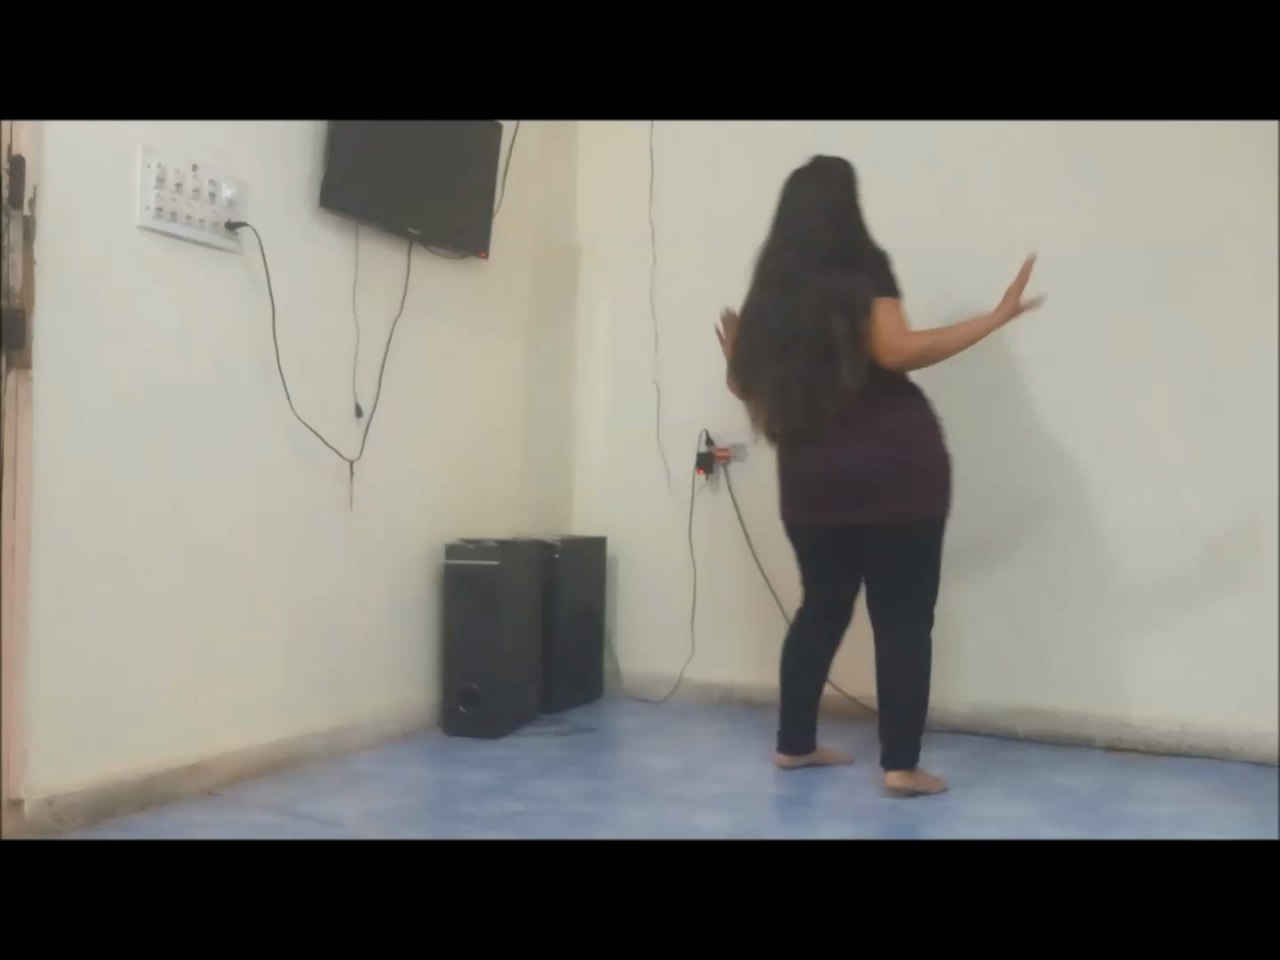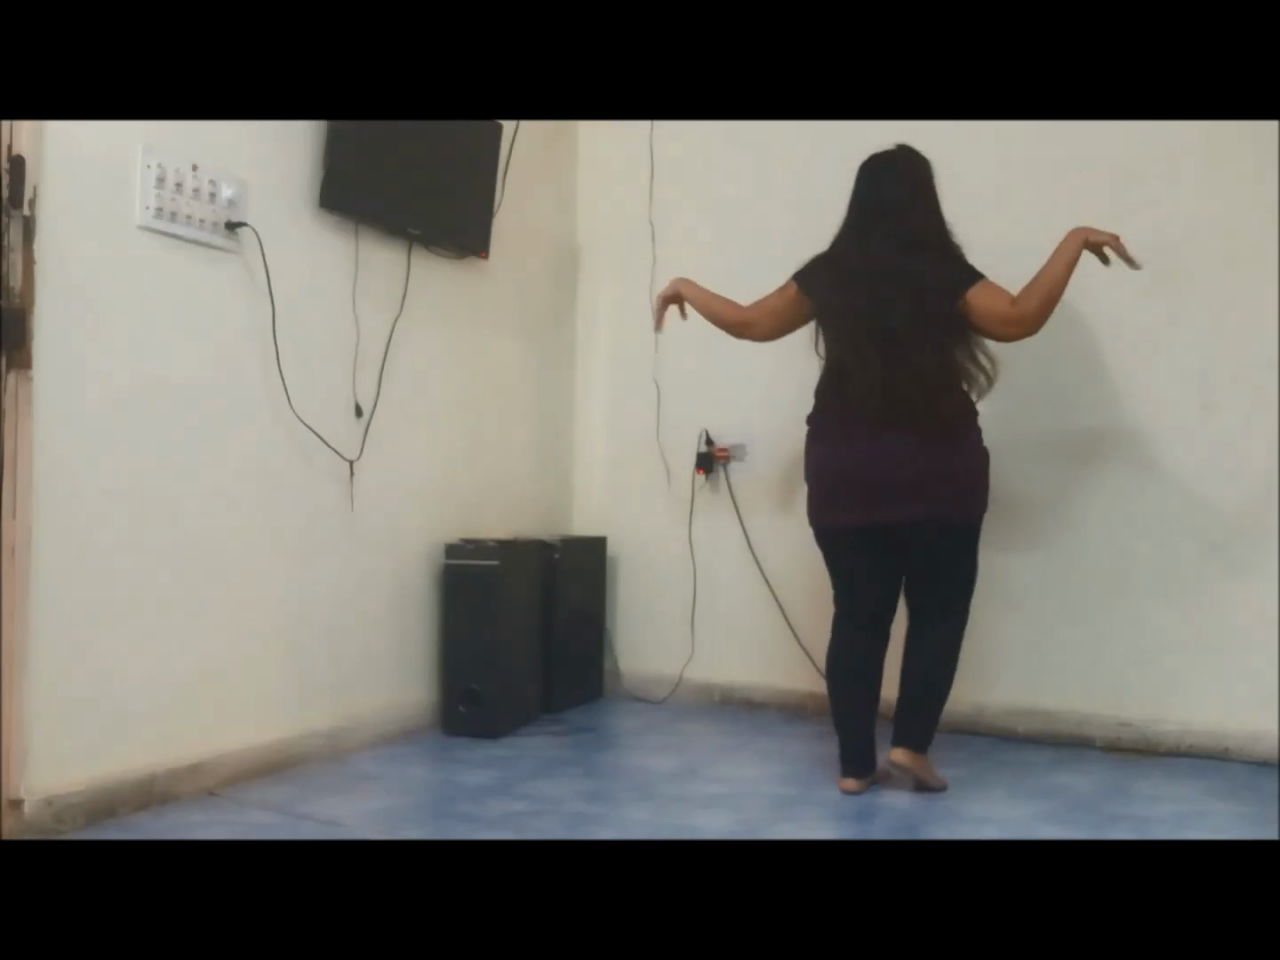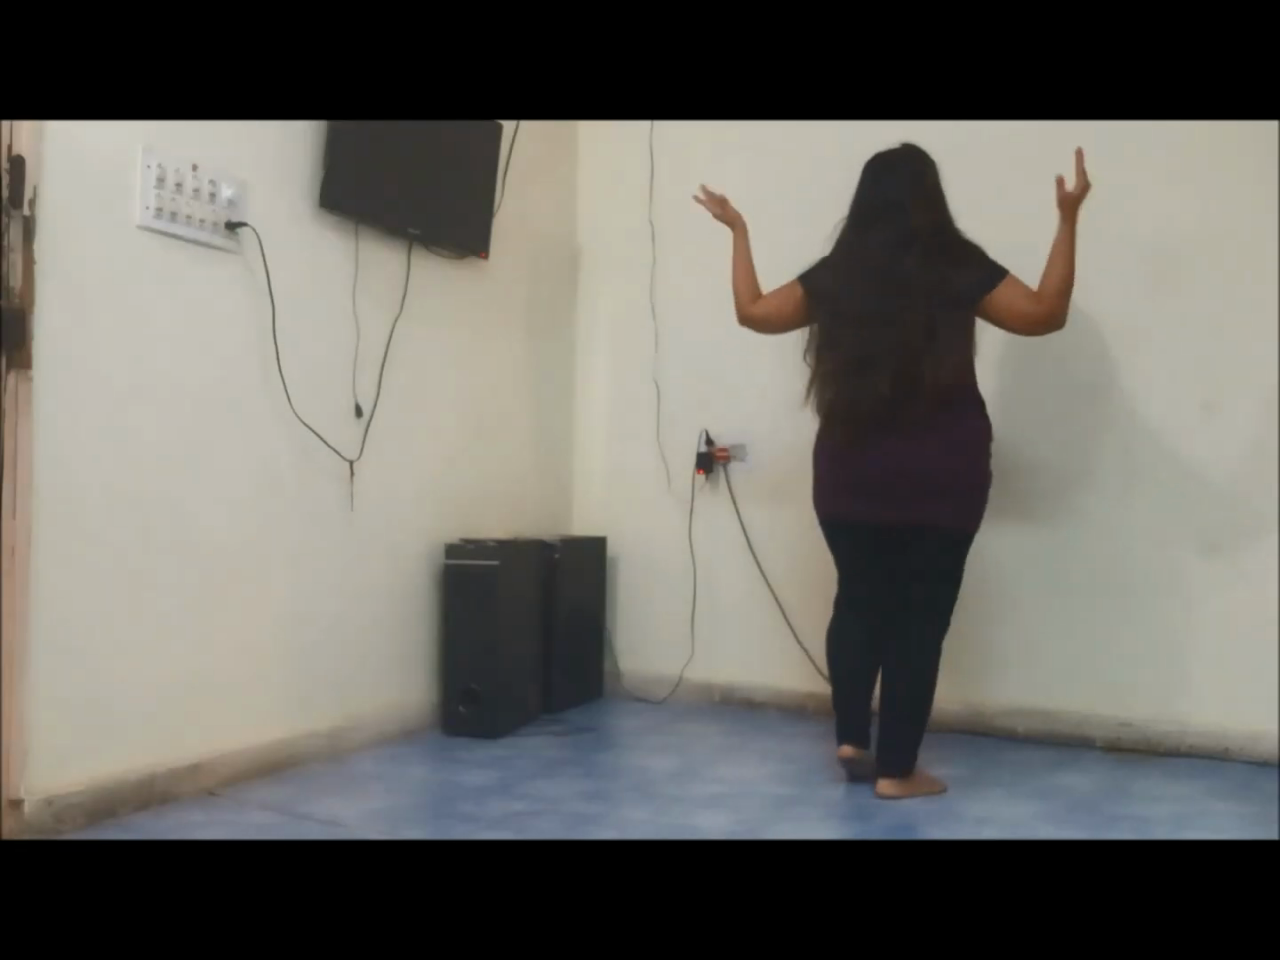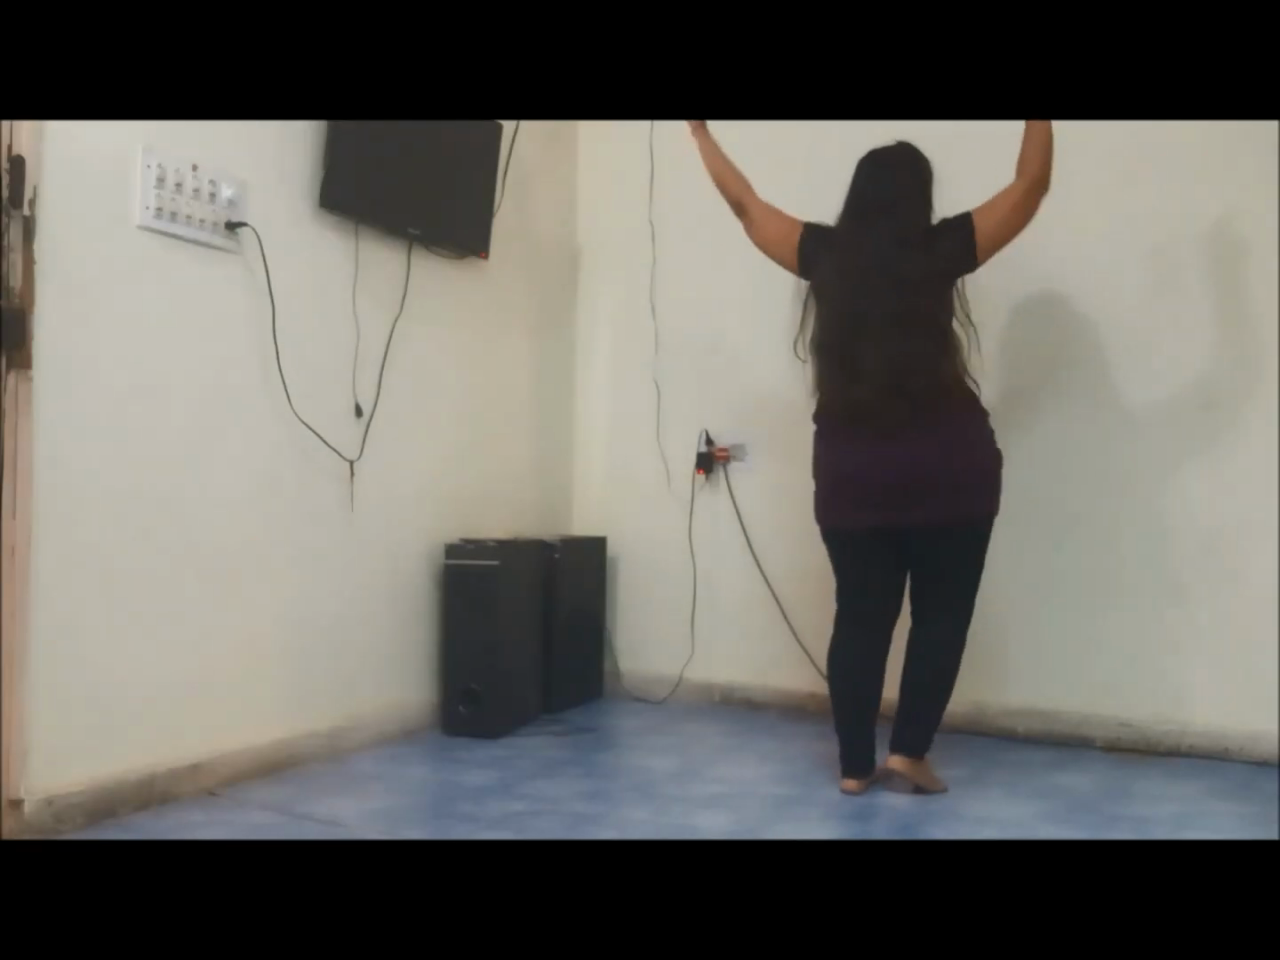
dt=0.7s
person 1, frame 1
left shoulder: (771, 288)
right shoulder: (862, 270)
left elbow: (745, 383)
right elbow: (897, 351)
left wrist: (732, 344)
right wrist: (997, 316)
left hip: (810, 470)
right hip: (892, 463)
left knee: (822, 606)
right knee: (903, 614)
left ankle: (794, 742)
right ankle: (901, 763)
person 1, frame 2
left shoulder: (830, 274)
right shoulder: (942, 273)
left elbow: (749, 323)
right elbow: (1017, 319)
left wrist: (683, 288)
right wrist: (1072, 244)
left hip: (845, 471)
right hip: (936, 469)
left knee: (857, 616)
right knee: (938, 611)
left ankle: (855, 764)
right ankle: (911, 744)
person 1, frame 3
left shoulder: (838, 274)
right shoulder: (956, 269)
left elbow: (752, 312)
right elbow: (1046, 314)
left wrist: (738, 232)
right wrist: (1068, 221)
left hip: (850, 465)
right hip: (939, 471)
left knee: (858, 603)
right knee: (919, 618)
left ankle: (852, 740)
right ankle: (897, 768)
person 1, frame 4
left shoulder: (825, 255)
right shoulder: (940, 252)
left elbow: (745, 204)
right elbow: (1032, 183)
left wrist: (702, 136)
right wrist: (1038, 128)
left hip: (852, 468)
right hip: (947, 466)
left knee: (859, 616)
right knee: (941, 614)
left ankle: (855, 764)
right ankle: (908, 750)
